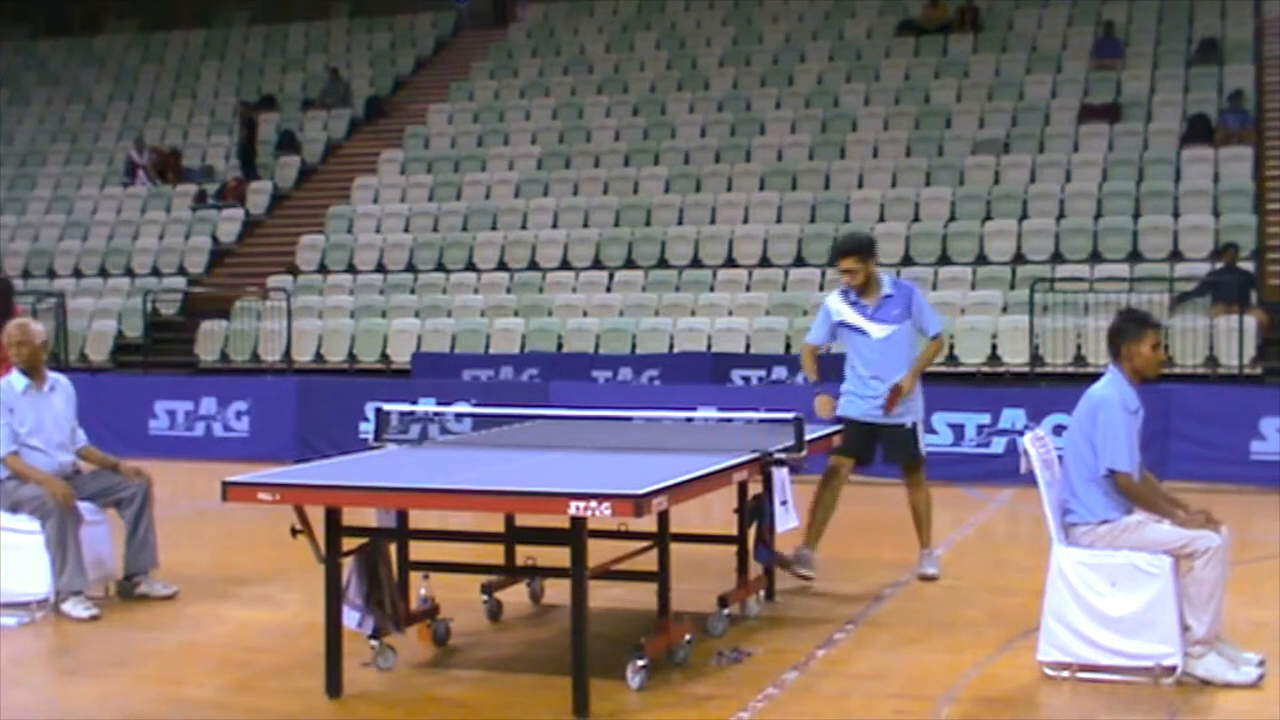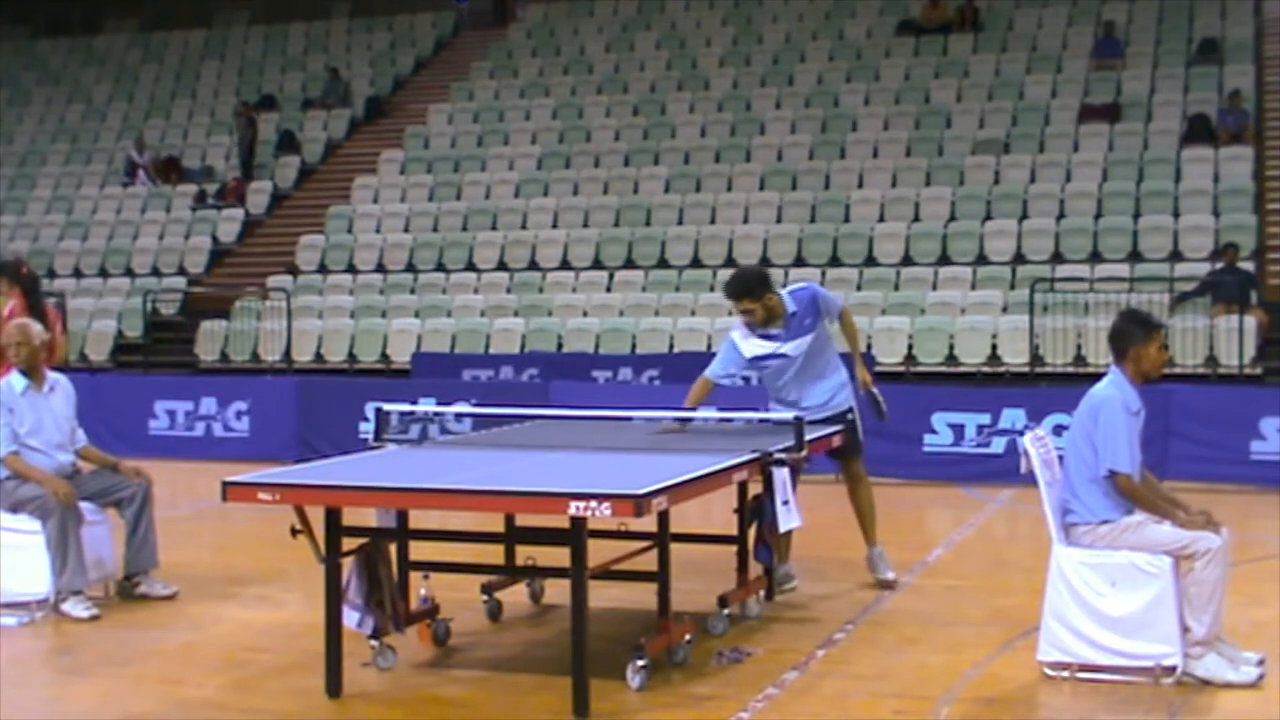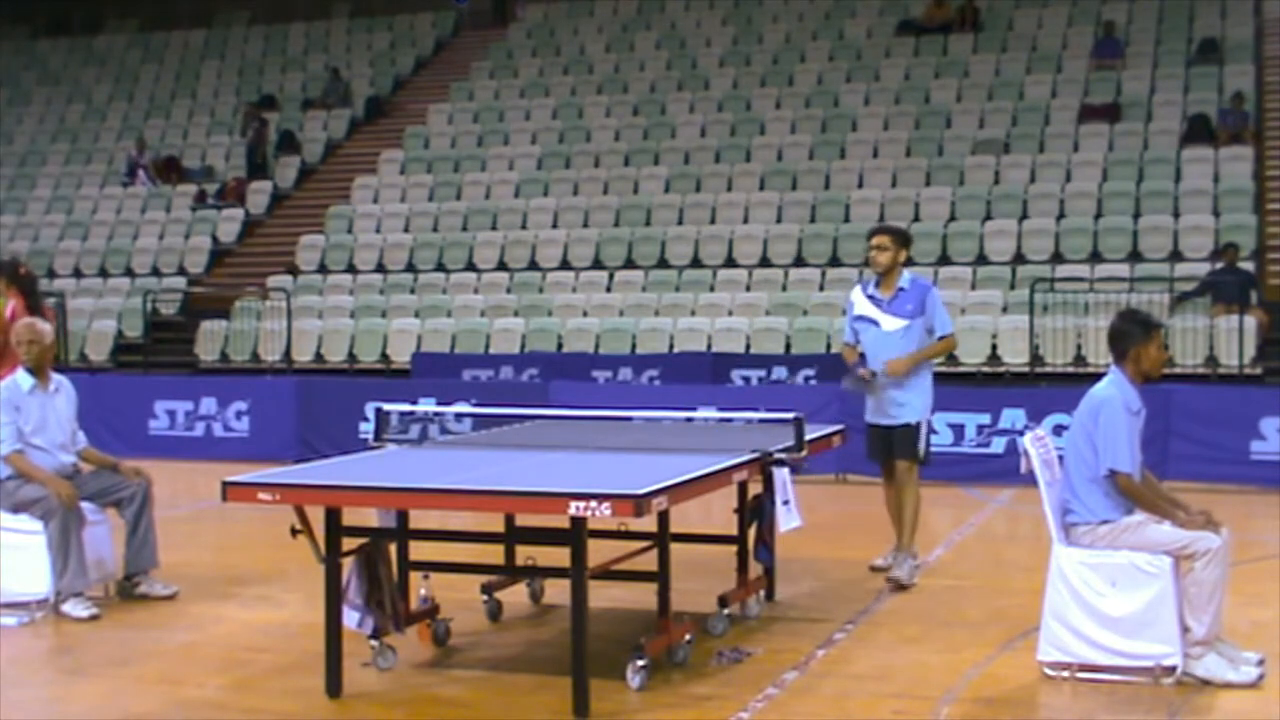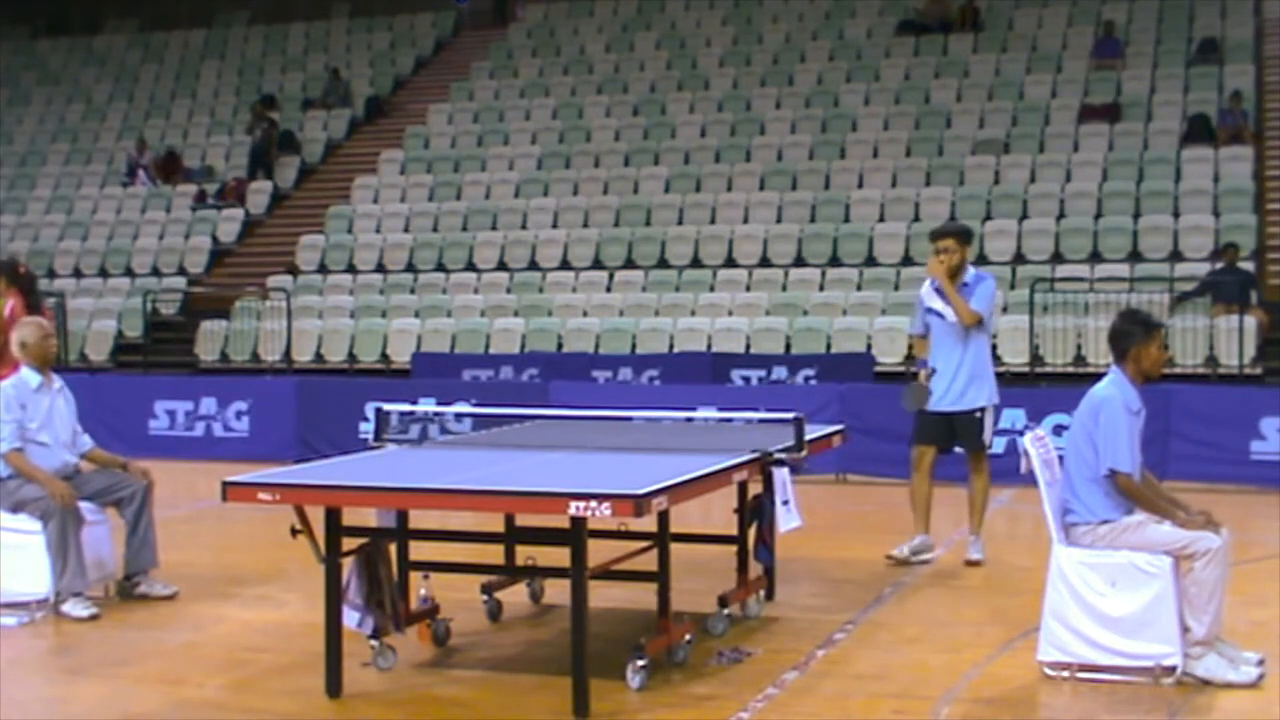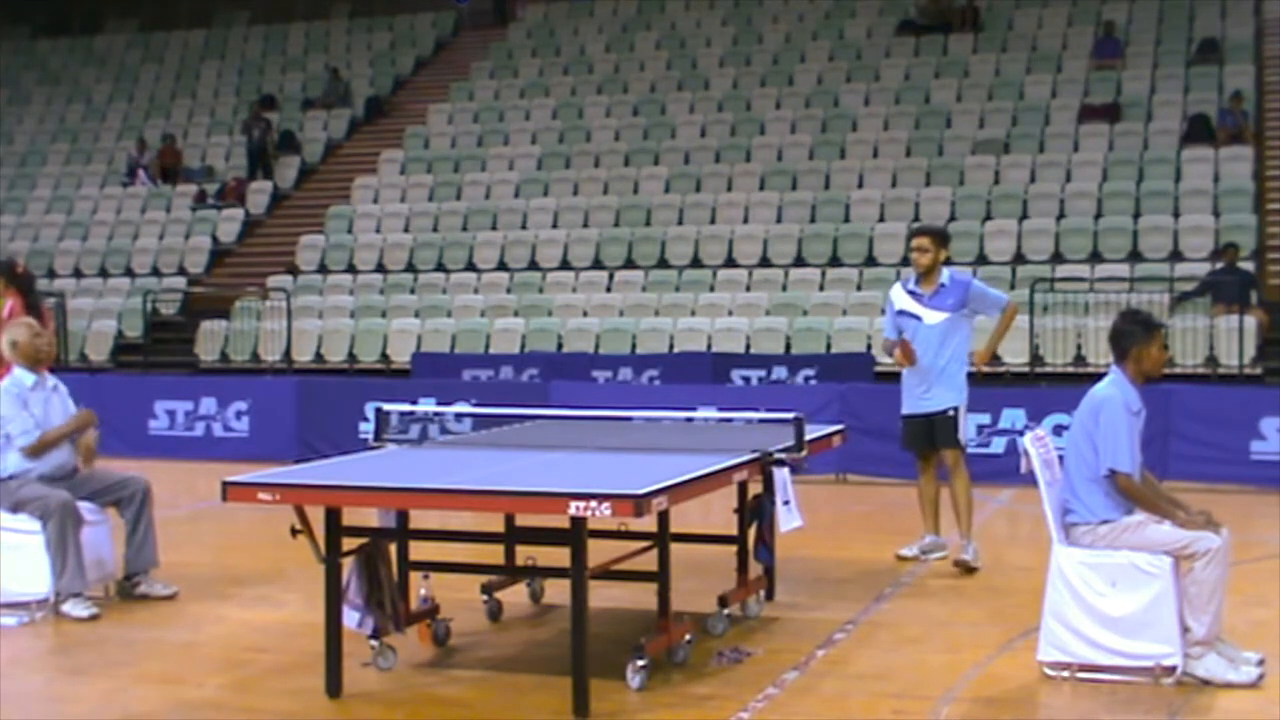
dt=1s
person 1, frame 1
left shoulder: (1122, 397)
right shoulder: (1109, 400)
left elbow: (1136, 473)
right elbow: (1124, 481)
left wrist: (1184, 508)
right wrist: (1179, 518)
left hip: (1117, 514)
right hip: (1098, 524)
left knee: (1216, 533)
right knee: (1206, 544)
left ankle: (1206, 638)
right ankle: (1197, 651)
person 1, frame 2
left shoulder: (1124, 397)
right shoulder: (1110, 400)
left elbow: (1137, 472)
right elbow: (1124, 482)
left wrist: (1185, 509)
right wrist: (1179, 519)
left hip: (1117, 514)
right hip: (1098, 524)
left knee: (1215, 533)
right knee: (1206, 544)
left ankle: (1206, 638)
right ankle: (1197, 651)
person 1, frame 3
left shoulder: (1124, 397)
right shoulder: (1111, 400)
left elbow: (1138, 472)
right elbow: (1124, 481)
left wrist: (1186, 510)
right wrist: (1179, 519)
left hip: (1116, 514)
right hip: (1099, 524)
left knee: (1215, 534)
right knee: (1206, 544)
left ankle: (1205, 638)
right ankle: (1196, 651)
person 1, frame 4
left shoulder: (1124, 397)
right shoulder: (1111, 400)
left elbow: (1137, 473)
right elbow: (1123, 481)
left wrist: (1186, 510)
right wrist: (1179, 519)
left hip: (1116, 515)
right hip: (1099, 524)
left knee: (1214, 534)
right knee: (1206, 544)
left ankle: (1205, 638)
right ankle: (1197, 652)
person 1, frame 5
left shoulder: (1124, 397)
right shoulder: (1111, 400)
left elbow: (1137, 472)
right elbow: (1124, 482)
left wrist: (1185, 510)
right wrist: (1179, 519)
left hip: (1116, 515)
right hip: (1099, 524)
left knee: (1216, 534)
right knee: (1206, 544)
left ankle: (1205, 638)
right ankle: (1197, 651)
person 2, frame 1
left shoulder: (907, 294)
right shoulder: (835, 304)
left elbow: (936, 339)
right elbow: (809, 350)
left wrist: (912, 376)
right wrist: (819, 389)
left hip: (901, 407)
right hip: (853, 407)
left knee: (914, 477)
right knee: (834, 473)
left ankle: (926, 553)
right ankle: (806, 553)
person 2, frame 2
left shoulder: (810, 297)
right shoulder: (741, 338)
left elbow: (842, 314)
right elbow: (708, 379)
left wrist: (858, 364)
left hip: (835, 401)
right hip: (788, 413)
left knee: (854, 473)
left ankle: (874, 551)
right ankle: (782, 566)
person 2, frame 3
left shoulder: (924, 292)
right shoulder: (859, 296)
left elbow: (949, 341)
right elbow: (849, 345)
left wrist: (910, 361)
right wrist: (858, 367)
left hip: (911, 403)
right hip: (877, 404)
left knee: (905, 473)
right knee: (889, 476)
left ankle: (905, 559)
right ankle: (902, 546)
person 2, frame 4
left shoulder: (984, 283)
right shoulder: (927, 290)
left elbow: (970, 319)
left wrist: (945, 281)
right wrist: (922, 365)
left hip: (974, 395)
right hip: (936, 394)
left knee: (977, 462)
right knee: (920, 459)
left ankle: (975, 539)
right ankle: (922, 539)
person 2, frame 5
left shoulder: (965, 287)
right shoulder: (898, 293)
left elbow: (1009, 307)
right elbow: (889, 340)
left wrist: (989, 350)
right wrist: (895, 351)
left hip: (949, 393)
right hip: (914, 395)
left knee: (953, 461)
right knee: (925, 464)
left ankle: (968, 544)
right ankle: (932, 539)
person 3, frame 1
left shoulder: (63, 386)
left wrist: (118, 465)
right wrist: (46, 480)
left hip: (69, 476)
left knee: (135, 486)
right knee: (59, 505)
left ankle: (136, 576)
right ankle: (69, 594)
person 3, frame 2
left shoulder: (62, 385)
left wrist: (117, 464)
right wrist: (48, 480)
left hip: (69, 476)
left knee: (135, 485)
right knee: (60, 503)
left ankle: (136, 577)
right ankle: (69, 594)
person 3, frame 3
left shoulder: (65, 388)
left wrist: (118, 465)
right wrist: (50, 480)
left hip: (69, 476)
left knee: (136, 486)
right knee: (62, 503)
left ankle: (136, 576)
right ankle: (68, 594)
person 3, frame 4
left shoulder: (61, 390)
left elbow: (80, 443)
left wrist: (125, 464)
right wrist: (47, 480)
left hip: (69, 476)
left knee: (136, 486)
right knee: (61, 505)
left ankle: (136, 576)
right ankle: (69, 594)
person 3, frame 5
left shoulder: (56, 387)
left elbow: (81, 427)
right elbow: (31, 446)
left wrist: (87, 436)
right wrist: (74, 425)
left hip: (67, 477)
left knee: (136, 487)
right knee: (60, 504)
left ankle: (136, 576)
right ankle: (69, 594)
